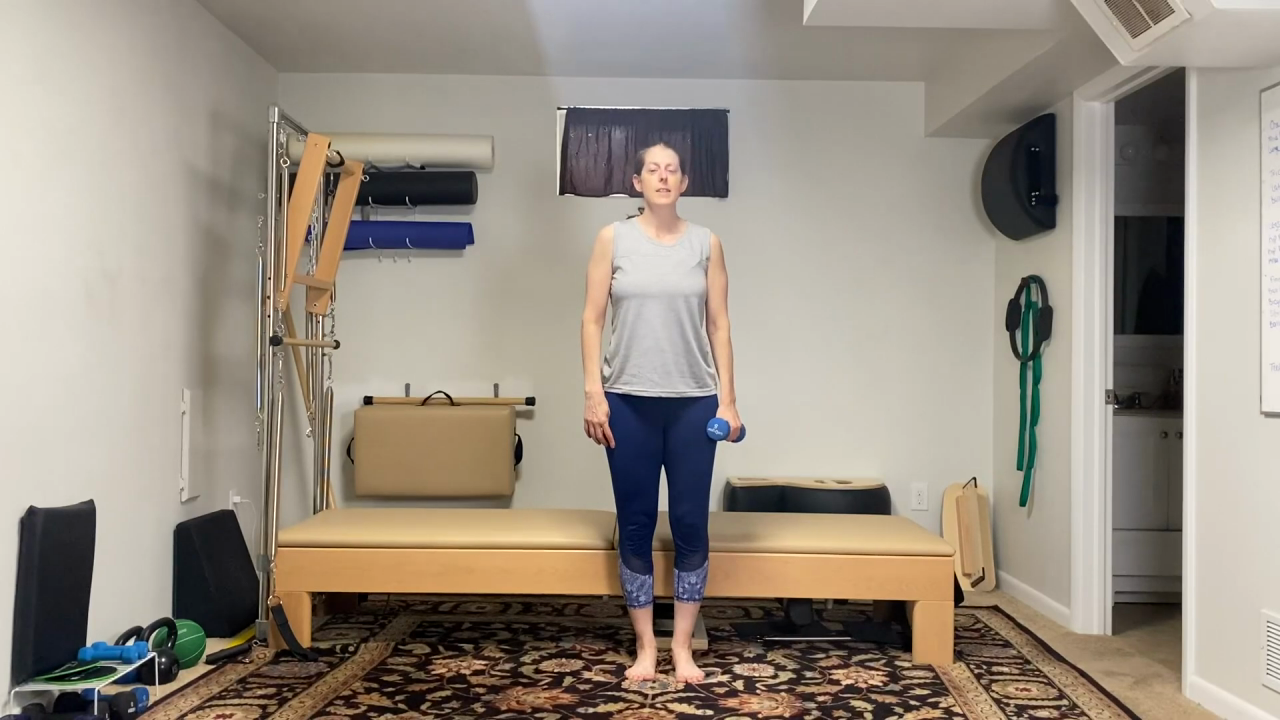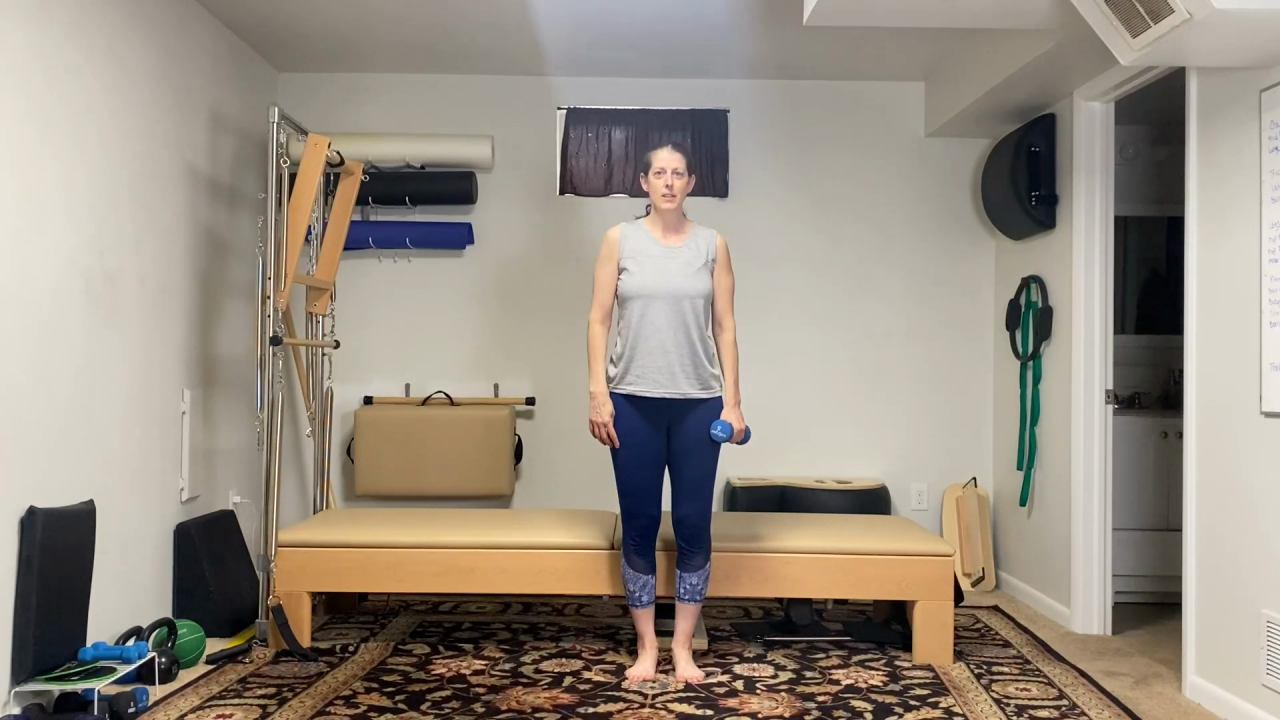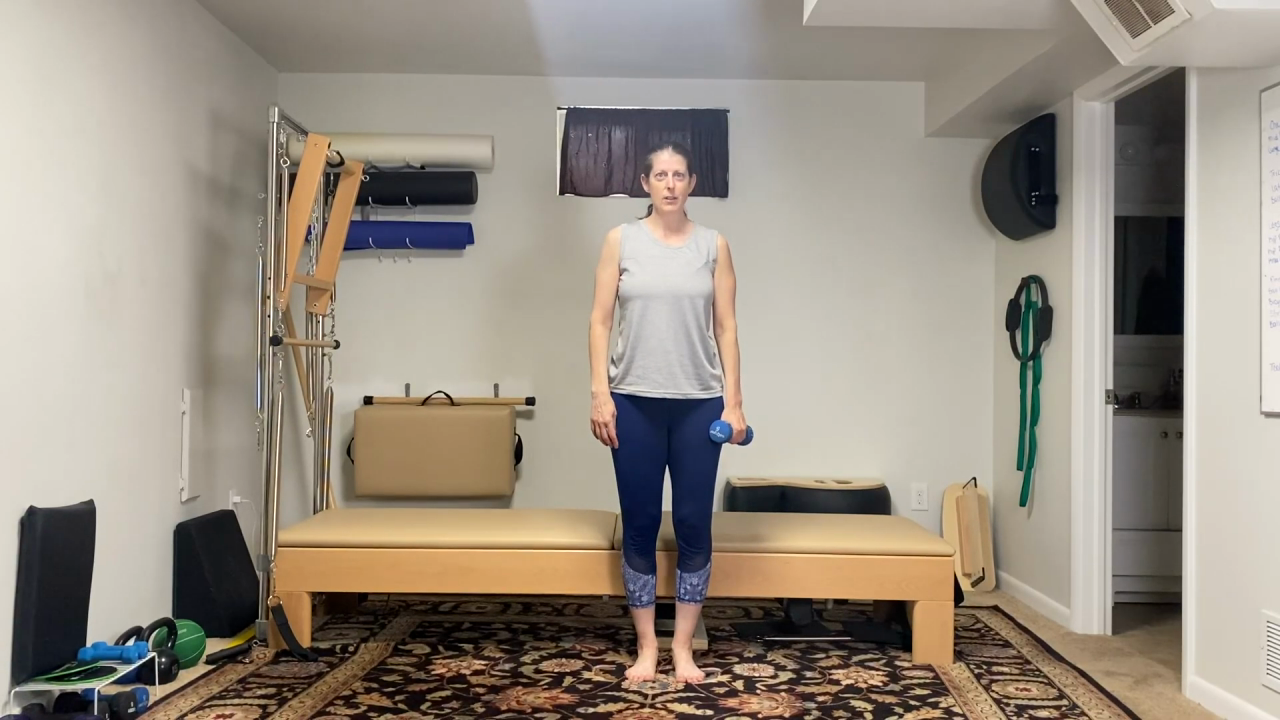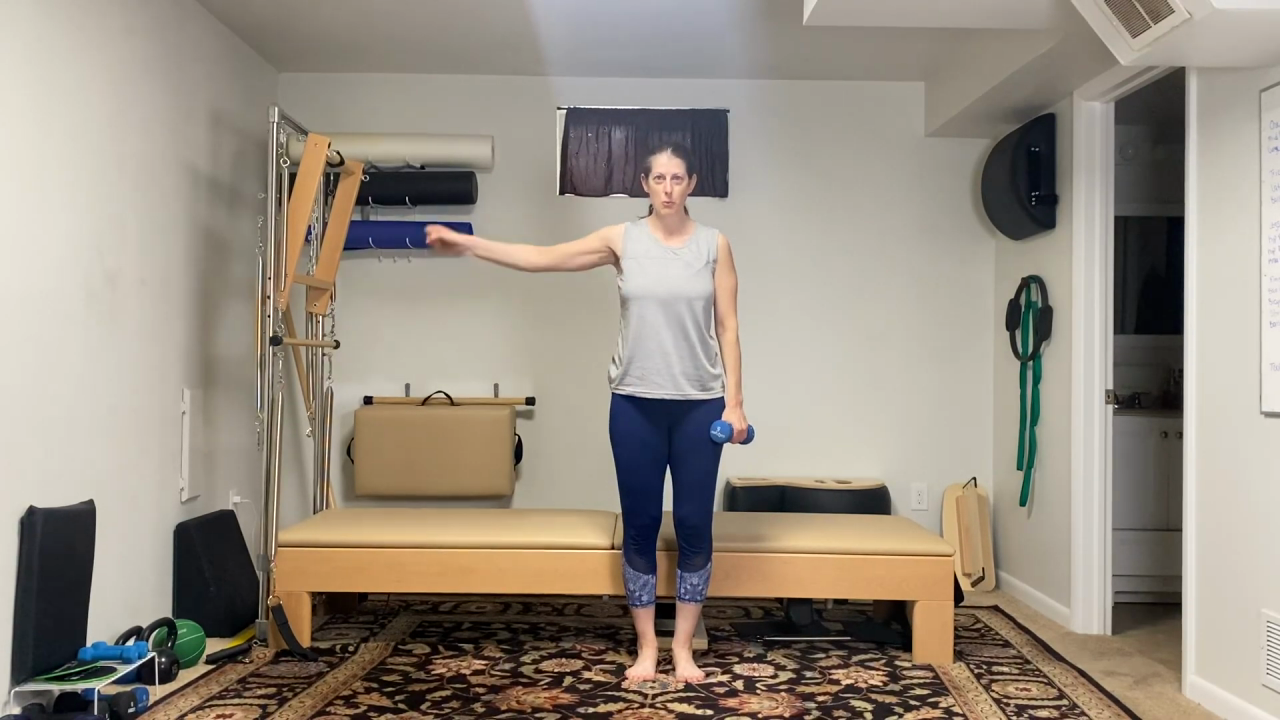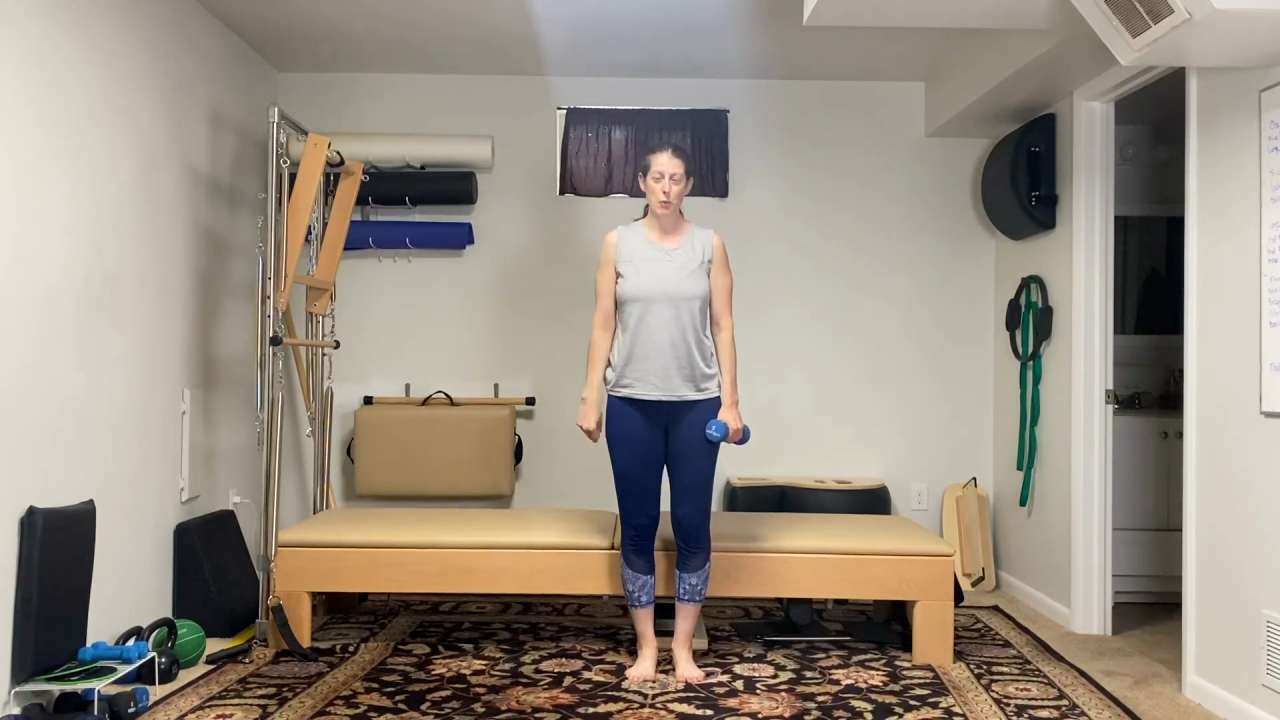
dt=1s
person 1, frame 1
left shoulder: (705, 242)
right shoulder: (613, 238)
left elbow: (719, 324)
right elbow: (592, 319)
left wrist: (728, 399)
right wrist: (593, 392)
left hip: (693, 403)
right hip: (629, 401)
left knee: (690, 523)
right knee: (636, 523)
left ankle: (683, 645)
right ankle: (645, 646)
person 1, frame 2
left shoulder: (712, 244)
right shoulder: (620, 239)
left elbow: (725, 326)
right elbow: (599, 320)
left wrist: (732, 401)
right wrist: (598, 393)
left hip: (697, 404)
right hip: (634, 403)
left knee: (693, 524)
right knee: (639, 523)
left ankle: (683, 645)
right ankle: (646, 645)
person 1, frame 3
left shoulder: (713, 245)
right shoulder: (621, 240)
left elbow: (726, 327)
right elbow: (600, 322)
left wrist: (734, 402)
right wrist: (600, 393)
left hip: (698, 404)
right hip: (635, 402)
left knee: (693, 524)
right knee: (639, 524)
left ankle: (683, 646)
right ankle: (646, 646)
person 1, frame 4
left shoulder: (714, 244)
right shoulder: (621, 239)
left elbow: (728, 327)
right elbow: (537, 258)
left wrist: (735, 401)
right wrist: (466, 242)
left hip: (699, 404)
right hip: (636, 403)
left knee: (694, 524)
right knee: (640, 524)
left ankle: (683, 646)
right ankle: (645, 646)
person 1, frame 5
left shoulder: (709, 244)
right shoulder: (618, 242)
left elbow: (722, 326)
right elbow: (603, 325)
left wrist: (730, 401)
right wrist: (590, 397)
left hip: (695, 405)
right hip: (631, 404)
left knee: (691, 524)
right knee: (637, 525)
left ankle: (683, 645)
right ankle: (646, 646)
